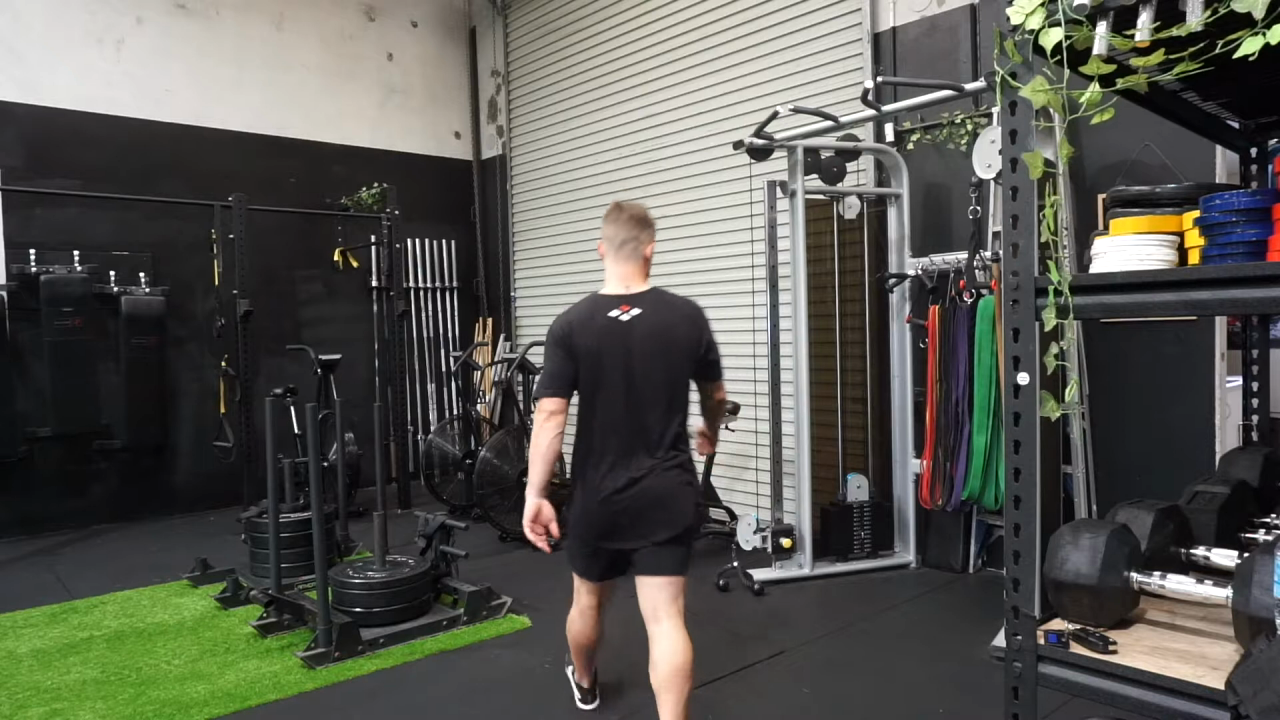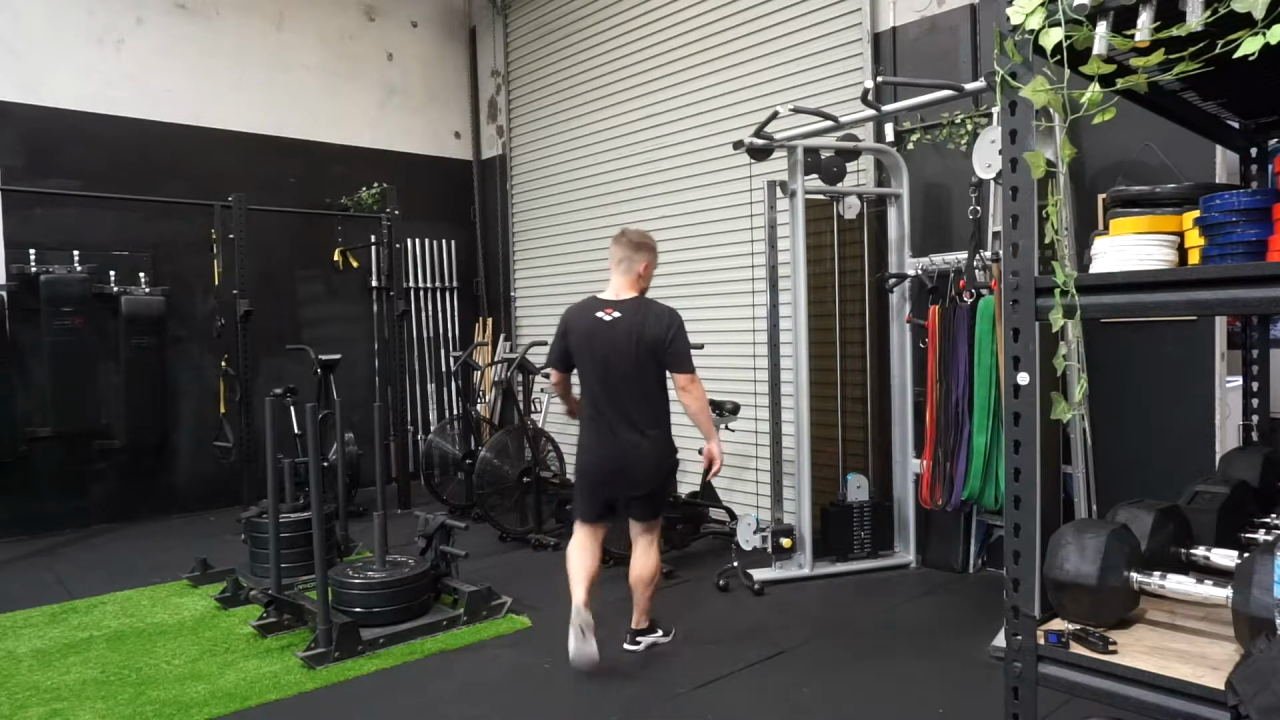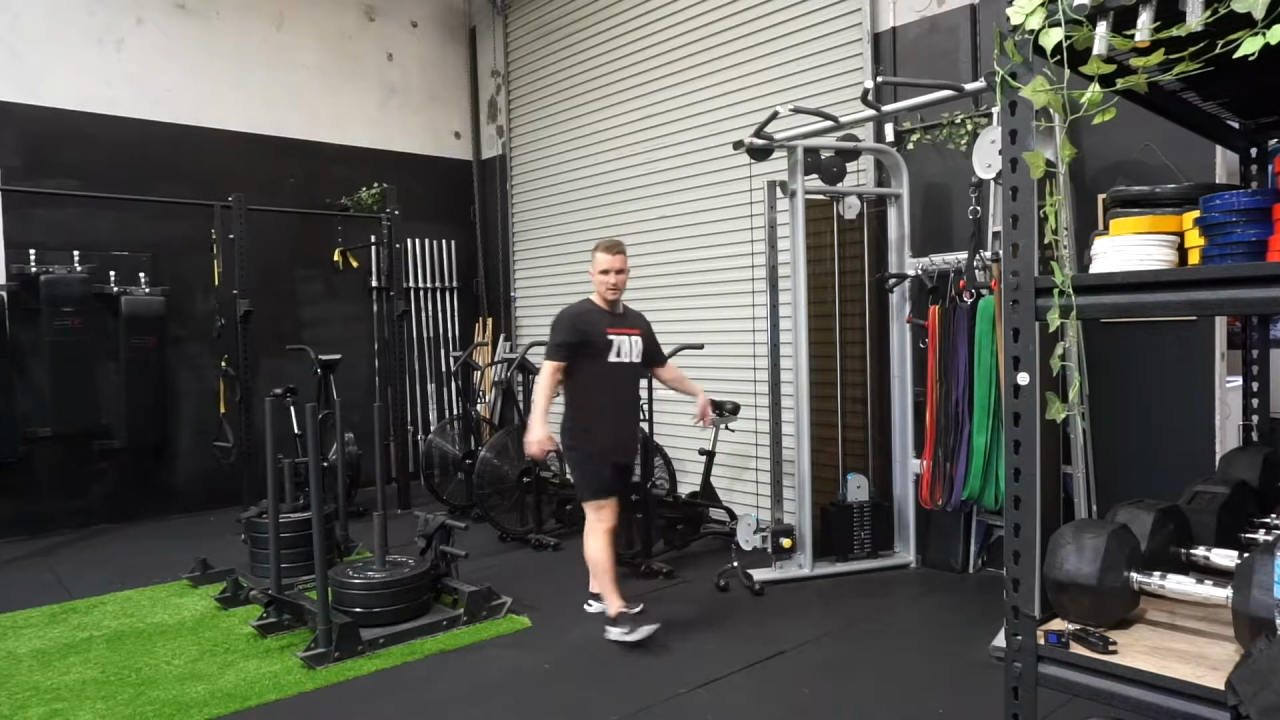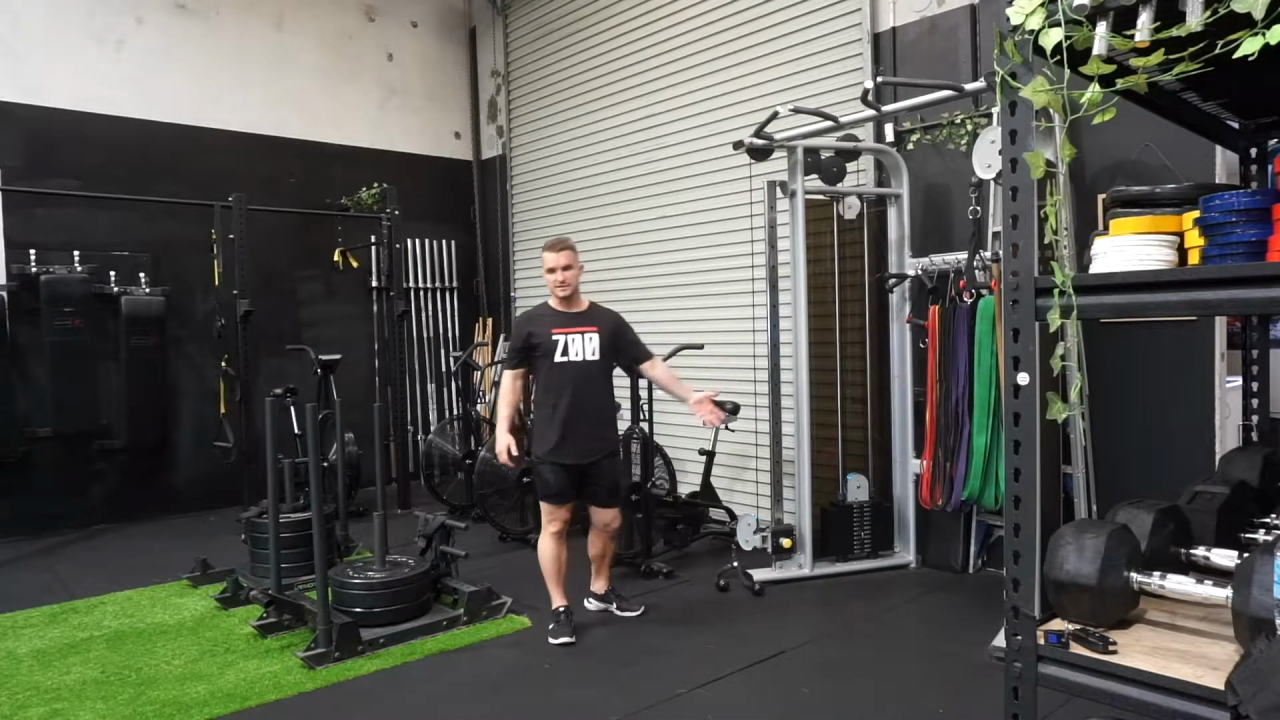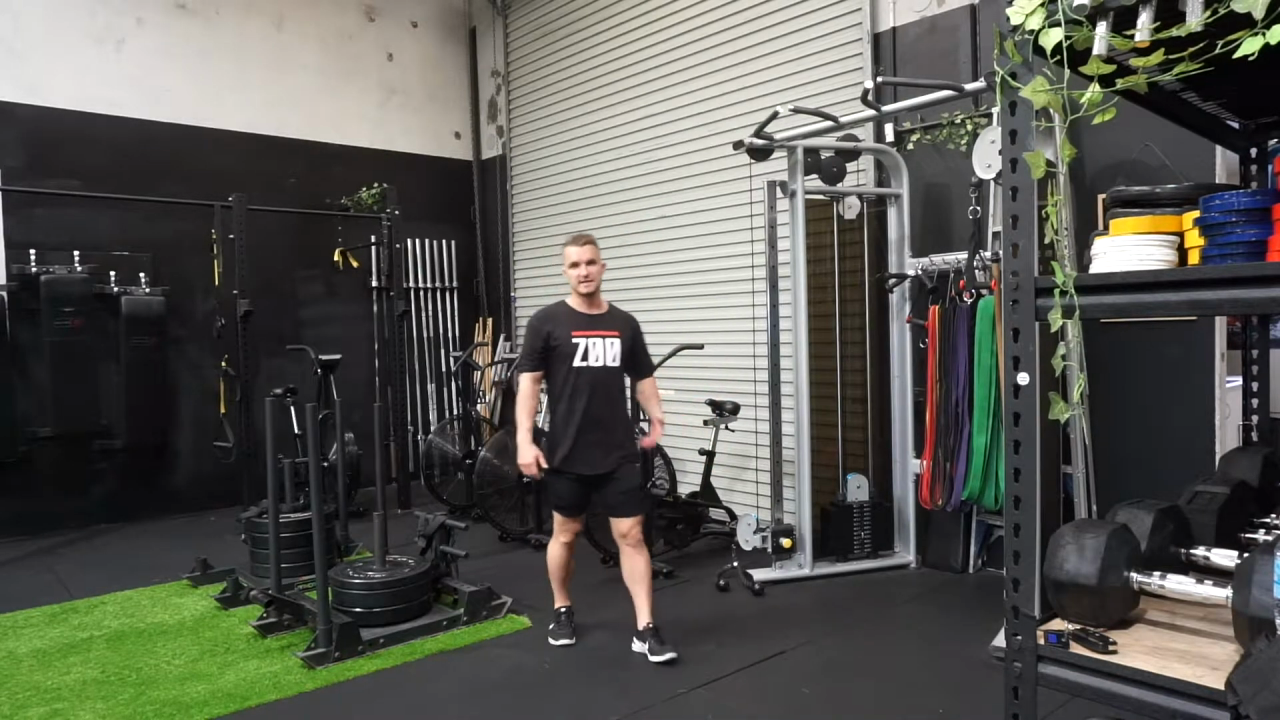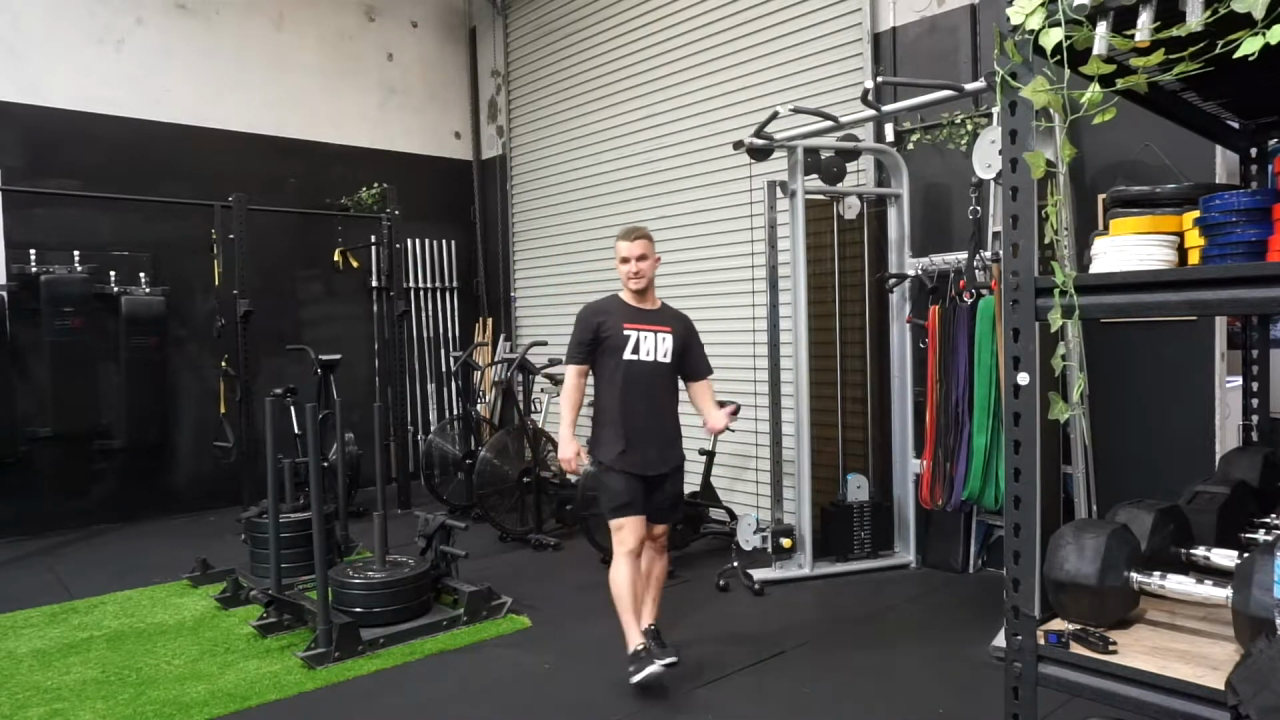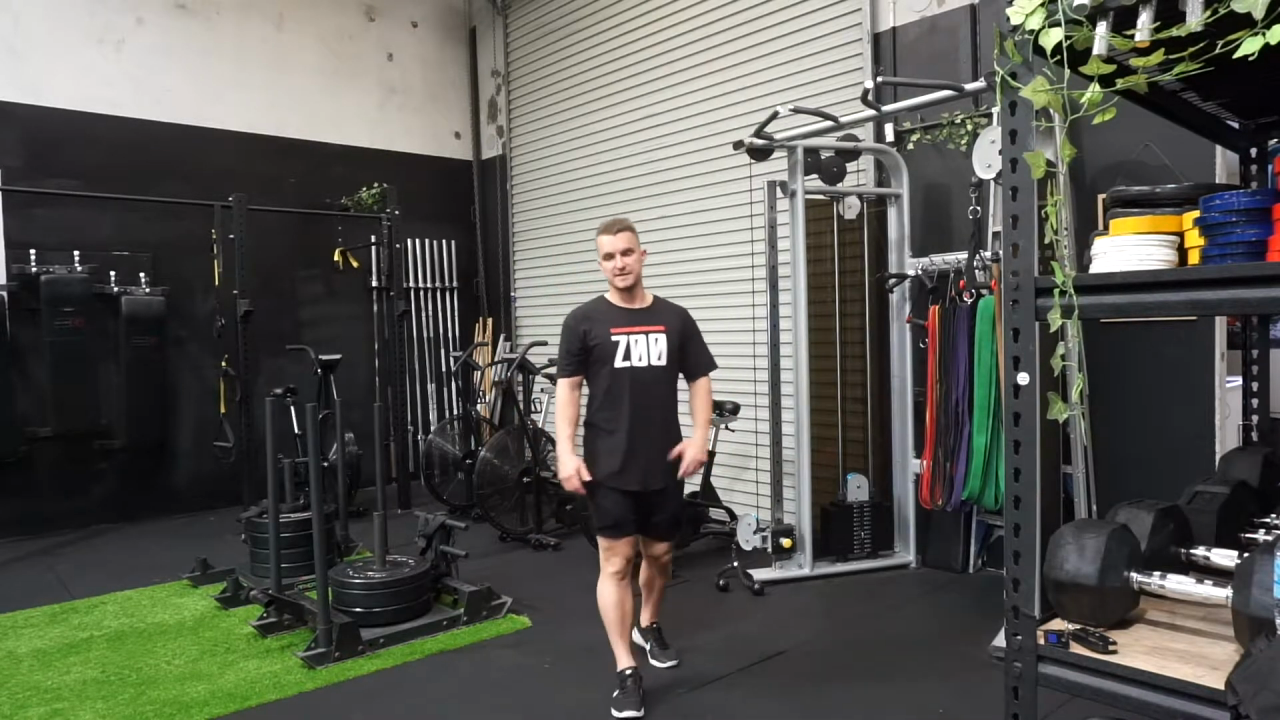
dt=0.7s
person 1, frame 1
left shoulder: (572, 324)
right shoulder: (687, 317)
left elbow: (550, 414)
right elbow: (715, 396)
left wrist: (535, 494)
right wrist: (711, 430)
left hip: (597, 494)
right hip: (666, 494)
left knee: (588, 597)
right knee: (665, 617)
person 1, frame 2
left shoulder: (574, 317)
right shoulder: (661, 319)
left elbow: (557, 378)
right elbow: (687, 387)
left wrist: (572, 405)
right wrist: (711, 437)
left hip: (595, 453)
right hip: (648, 454)
left knee: (587, 532)
right knee: (646, 538)
left ankle: (581, 616)
right ankle: (640, 627)
person 1, frame 3
left shoulder: (637, 321)
right shoulder: (575, 317)
left elbow: (660, 367)
right elbow: (550, 371)
left wrist: (697, 393)
right wrist: (539, 422)
left hip: (620, 440)
right hip: (590, 442)
left knee: (600, 514)
right knee: (603, 522)
left ankle: (598, 593)
right ankle: (617, 614)
person 1, frame 4
left shoulder: (608, 321)
right shoulder: (530, 323)
left elbow: (649, 364)
right elbow: (513, 378)
left wrist: (689, 397)
right wrist: (503, 429)
left hip: (601, 445)
right hip: (552, 446)
left knee: (607, 522)
right knee: (555, 525)
left ankle: (599, 591)
right ankle: (560, 610)
person 1, frame 5
left shoulder: (625, 324)
right shoulder: (547, 322)
left elbow: (643, 377)
right elbow: (529, 382)
left wrist: (656, 418)
right wrist: (525, 440)
left hip: (619, 453)
right hip: (568, 453)
left knee: (631, 536)
right knee: (566, 533)
left ankle: (645, 629)
right ankle: (562, 611)
person 1, frame 6
left shoulder: (678, 322)
right shoulder: (597, 315)
left elbow: (697, 381)
right elbow: (575, 376)
left wrist: (713, 416)
right wrist: (566, 434)
left hip: (666, 455)
right hip: (617, 453)
left knee: (658, 541)
right knee: (628, 546)
left ankle: (652, 630)
right ankle: (637, 649)
person 1, frame 7
left shoulder: (675, 318)
right shoulder: (584, 321)
left elbow: (698, 378)
right elbow: (568, 388)
left wrist: (699, 436)
right wrist: (565, 451)
left hip: (664, 466)
right hip: (609, 468)
left knee: (659, 555)
right knee: (617, 565)
left ankle: (647, 625)
right ankle: (626, 673)
